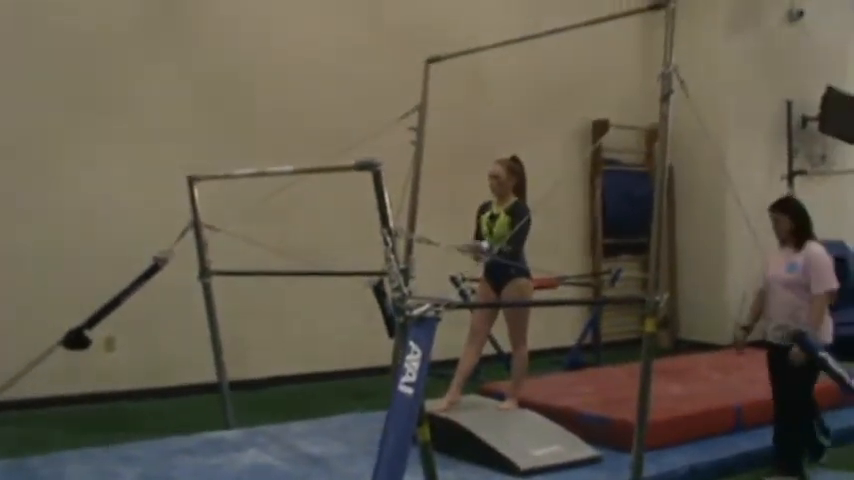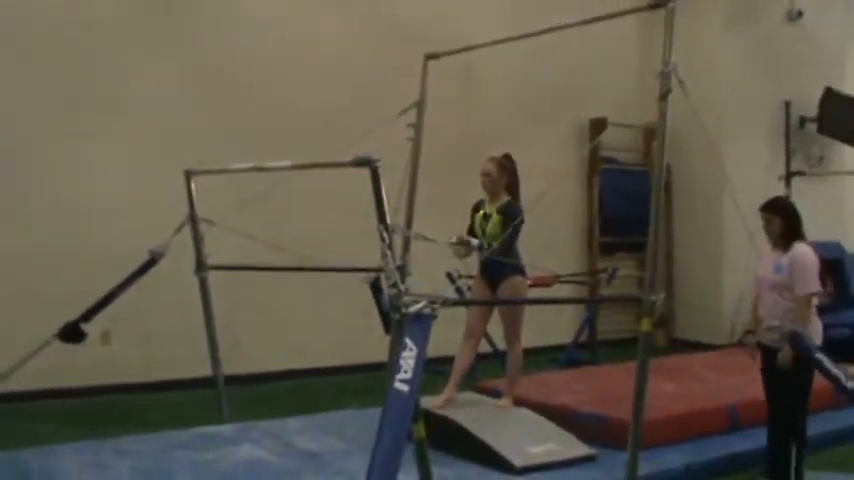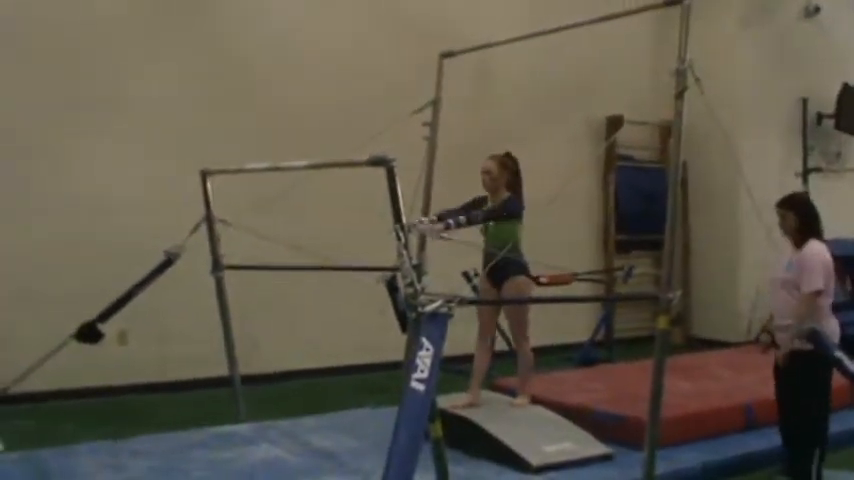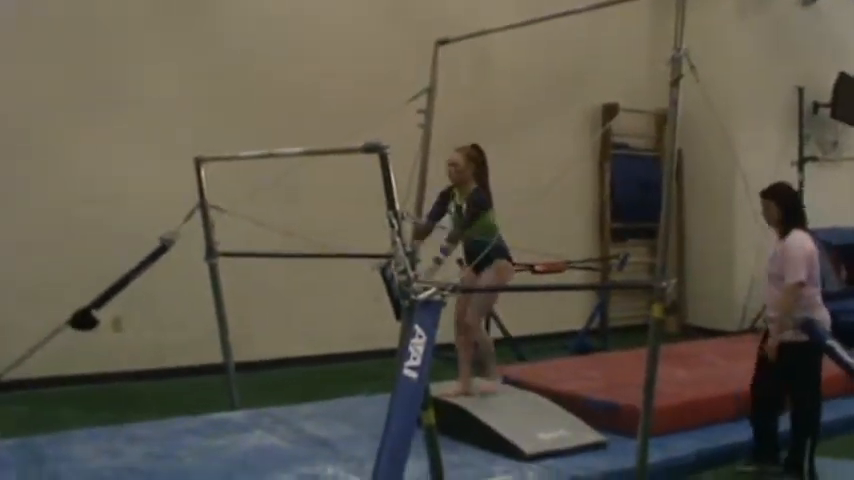
dt=0.3s
person 1, frame 1
left shoulder: (814, 254)
right shoulder: (776, 253)
left elbow: (821, 301)
right elbow: (765, 293)
right wrist: (747, 326)
left hip: (809, 343)
right hip: (778, 341)
left knee: (798, 402)
right knee: (782, 405)
left ankle: (820, 446)
person 1, frame 2
left shoulder: (801, 255)
right shoulder: (770, 254)
left elbow: (804, 305)
left wrist: (791, 347)
right wrist: (753, 331)
right hip: (771, 344)
left knee: (791, 412)
right knee: (776, 411)
person 1, frame 3
left shoulder: (814, 252)
right shoulder: (796, 251)
left elbow: (808, 303)
left wrist: (788, 343)
right wrist: (771, 331)
left hip: (811, 348)
right hip: (789, 344)
left knee: (810, 413)
right knee: (787, 410)
person 1, frame 4
left shoulder: (797, 243)
right shoulder: (785, 241)
left elbow: (793, 294)
left wrist: (775, 337)
right wrist: (770, 333)
left hip: (800, 337)
right hip: (781, 333)
left knee: (804, 403)
right knee: (763, 393)
right ankle: (764, 456)
person 2, frame 1
left shoulder: (520, 211)
right shoulder: (484, 209)
left elbow: (514, 250)
right elbow: (479, 244)
left wrist: (483, 247)
right wrist: (475, 251)
left hip: (515, 277)
right hip: (490, 276)
left knee: (517, 340)
right knee: (475, 335)
left ankle: (512, 397)
right ankle: (453, 392)
person 2, frame 2
left shoulder: (512, 210)
right shoulder: (478, 208)
left elbow: (506, 248)
right elbow: (470, 240)
left wrist: (472, 243)
right wrist: (465, 249)
left hip: (510, 275)
right hip: (485, 274)
left knee: (511, 339)
right knee: (470, 333)
left ankle: (508, 396)
right ankle: (450, 390)
person 2, frame 3
left shoulder: (512, 205)
right shoulder: (481, 202)
left elbow: (481, 217)
right elbow: (456, 213)
left wrist: (444, 226)
right wrist: (429, 221)
left hip: (514, 274)
right hip: (489, 273)
left knee: (520, 338)
right knee: (484, 335)
left ankle: (523, 393)
right ankle: (473, 393)
person 2, frame 4
left shoulder: (481, 196)
right shoulder: (448, 195)
left elbow: (461, 227)
right elbow: (428, 224)
left wrist: (440, 257)
left hip: (496, 261)
right hip: (473, 262)
left knee: (472, 321)
right knee: (460, 321)
left ankle: (493, 373)
right ankle: (465, 382)
